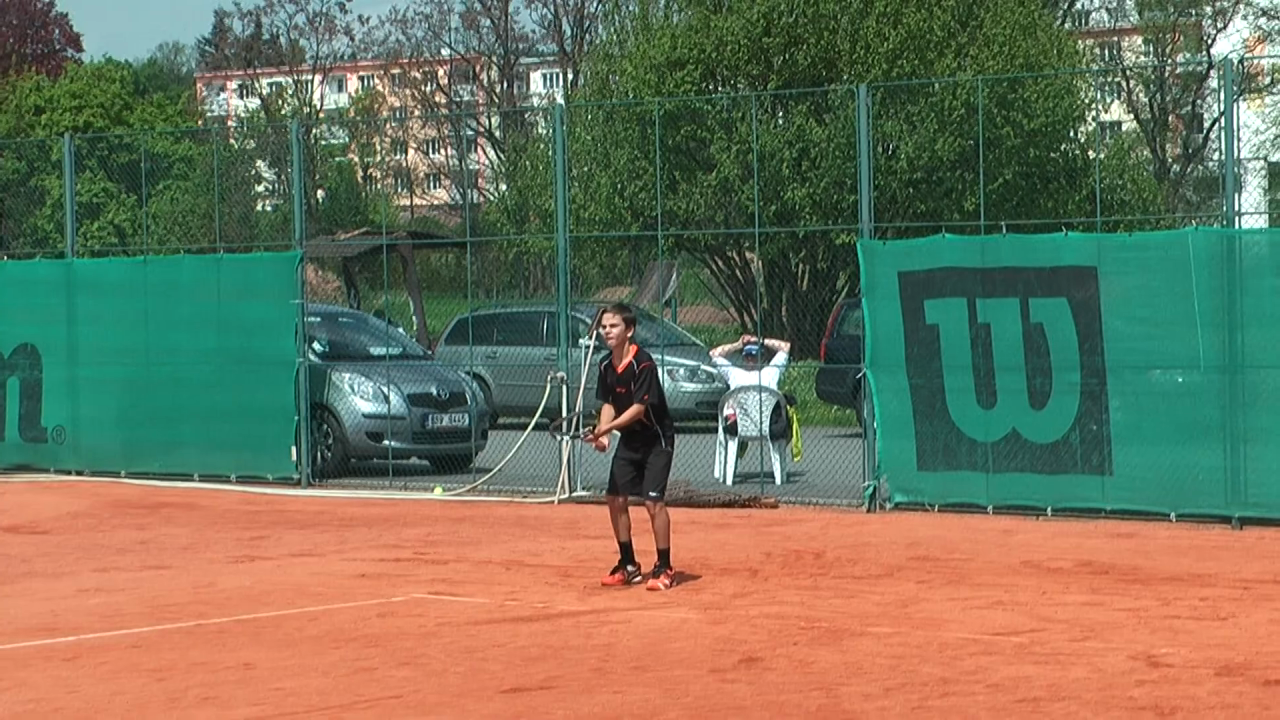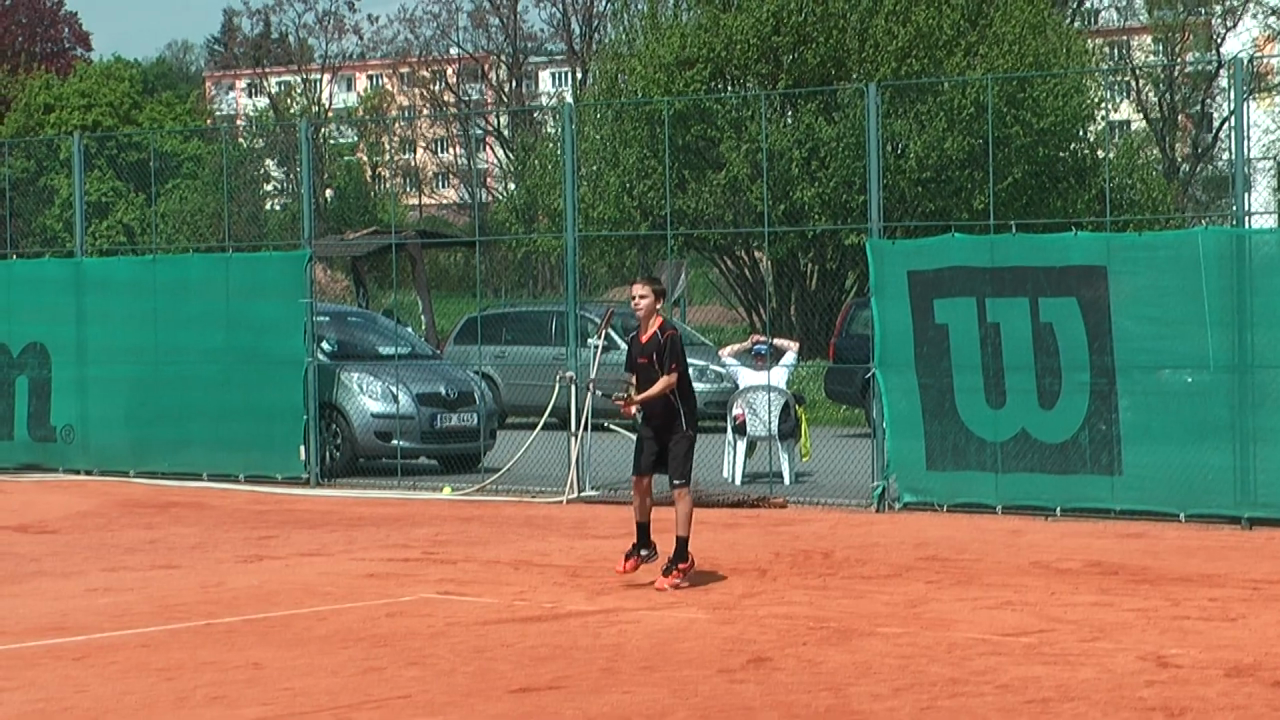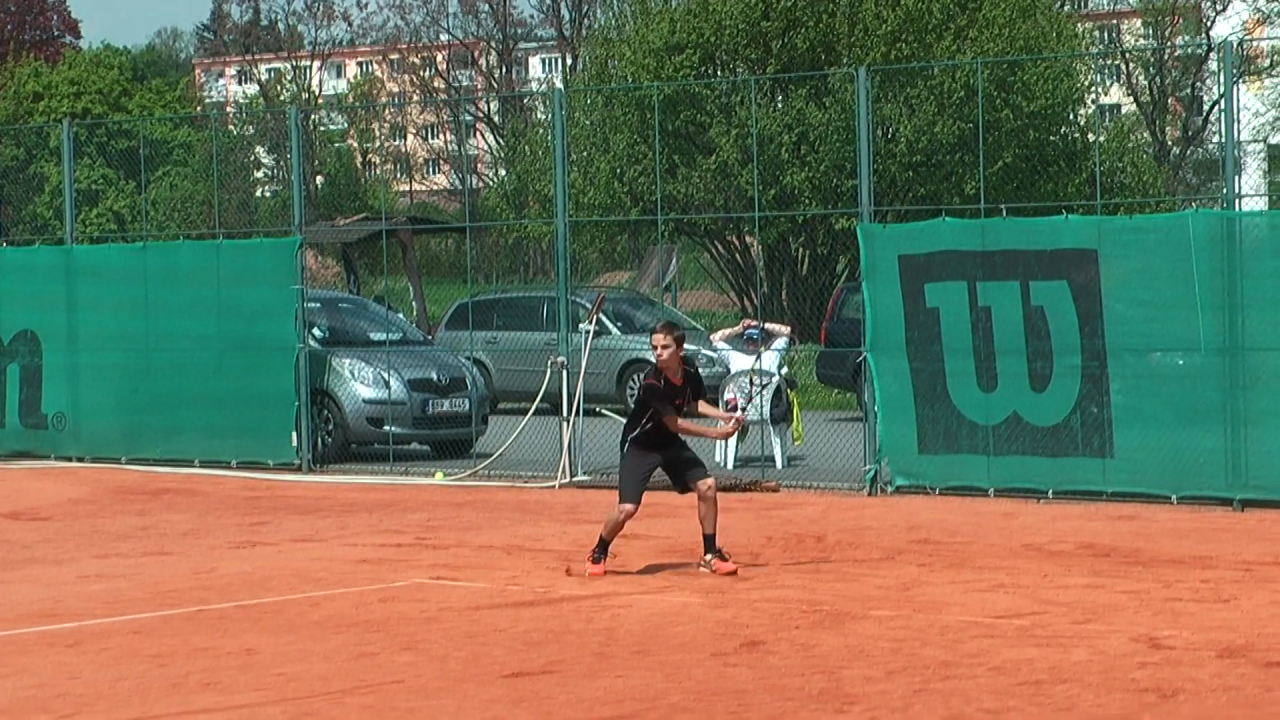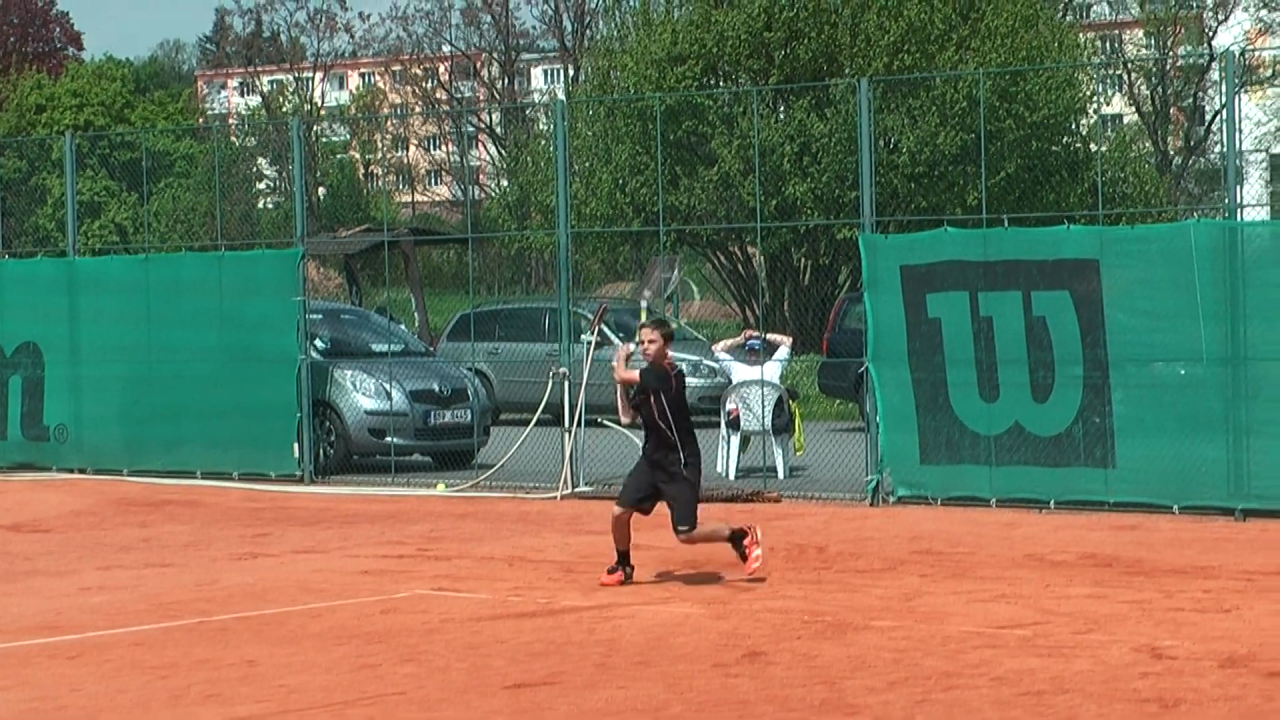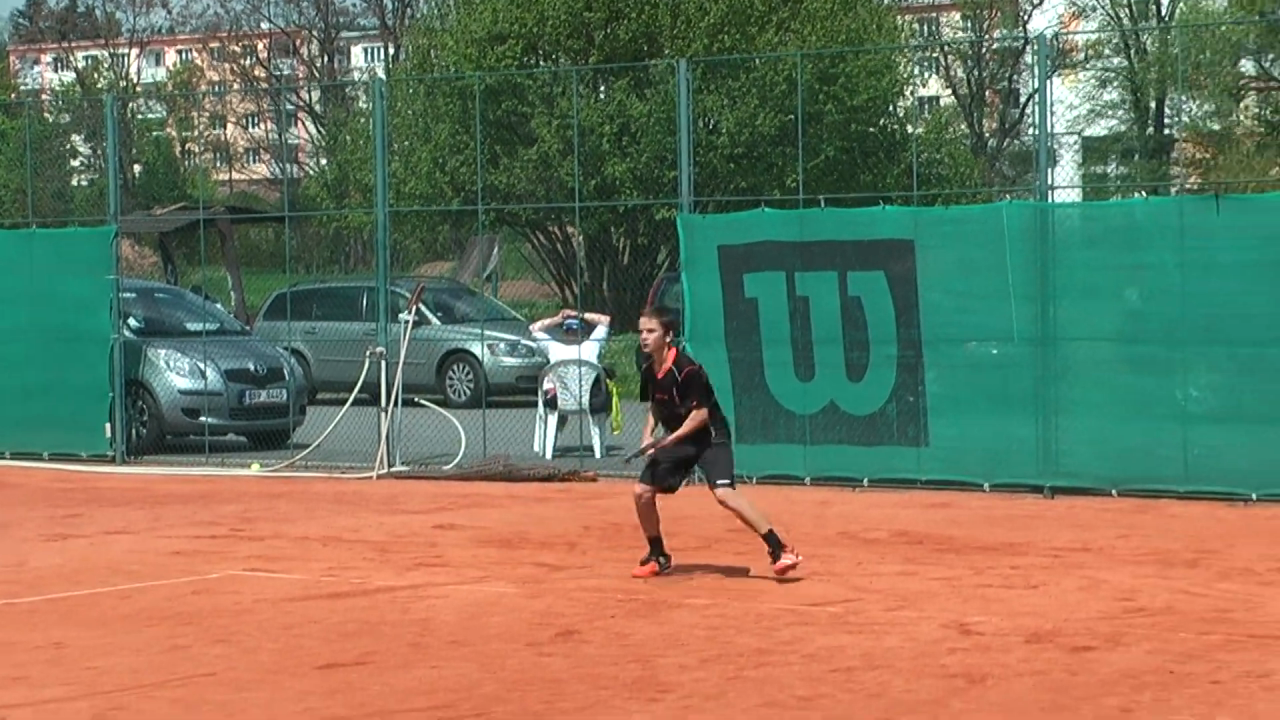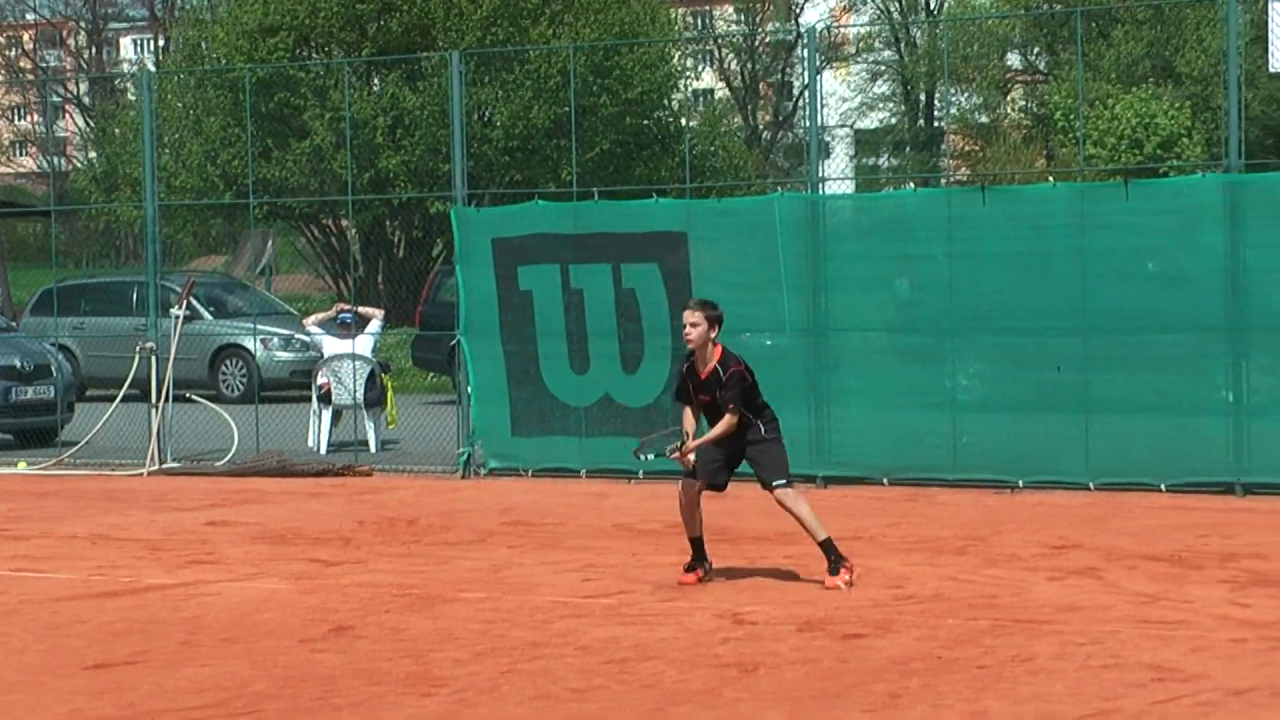
dt=0.7s
person 1, frame 1
left shoulder: (643, 364)
right shoulder: (605, 365)
left elbow: (639, 408)
right elbow: (608, 403)
left wrist: (605, 428)
right wrist: (603, 434)
left hip: (656, 440)
right hip: (629, 440)
left knee: (653, 501)
right knee: (615, 500)
left ankle: (664, 568)
right ankle: (629, 565)
person 1, frame 2
left shoulder: (668, 335)
right shoulder: (633, 338)
left elbow: (670, 379)
left wrist: (637, 399)
right wrist: (631, 403)
left hip: (678, 420)
right hip: (650, 419)
left knee: (680, 489)
right knee: (640, 482)
left ankle: (681, 561)
right ankle: (643, 547)
person 1, frame 3
left shoulder: (690, 369)
right shoulder: (652, 383)
left elbow: (696, 403)
right elbow: (675, 423)
left wrist: (725, 416)
right wrist: (716, 433)
left hip: (669, 440)
right hip: (638, 443)
left knee: (707, 486)
right knee: (627, 508)
left ankle: (710, 554)
right ankle: (599, 553)
person 1, frame 4
left shoulder: (668, 372)
right shoulder: (646, 377)
left elbow: (621, 375)
right elbow: (627, 417)
left wrist: (620, 357)
right wrist: (622, 382)
left hip: (679, 464)
right hip: (651, 460)
left knee: (686, 534)
right knee: (619, 513)
left ankle: (743, 536)
right ankle: (623, 566)
person 1, frame 5
left shoulder: (687, 369)
right shoulder: (649, 369)
left elbow: (701, 413)
left wrist: (670, 441)
right wrist: (648, 434)
left hip: (710, 436)
right hip: (678, 438)
left knee: (724, 495)
right knee: (641, 492)
left ankle: (780, 550)
right ankle: (658, 556)
person 1, frame 6
left shoulder: (732, 368)
right shoulder: (687, 367)
left elbow: (730, 417)
right elbow: (689, 406)
left wrist: (696, 444)
right wrist: (689, 438)
left hip: (757, 432)
right hip: (722, 437)
left knee: (783, 493)
right knee: (688, 490)
left ankle: (835, 561)
right ankle: (699, 562)
